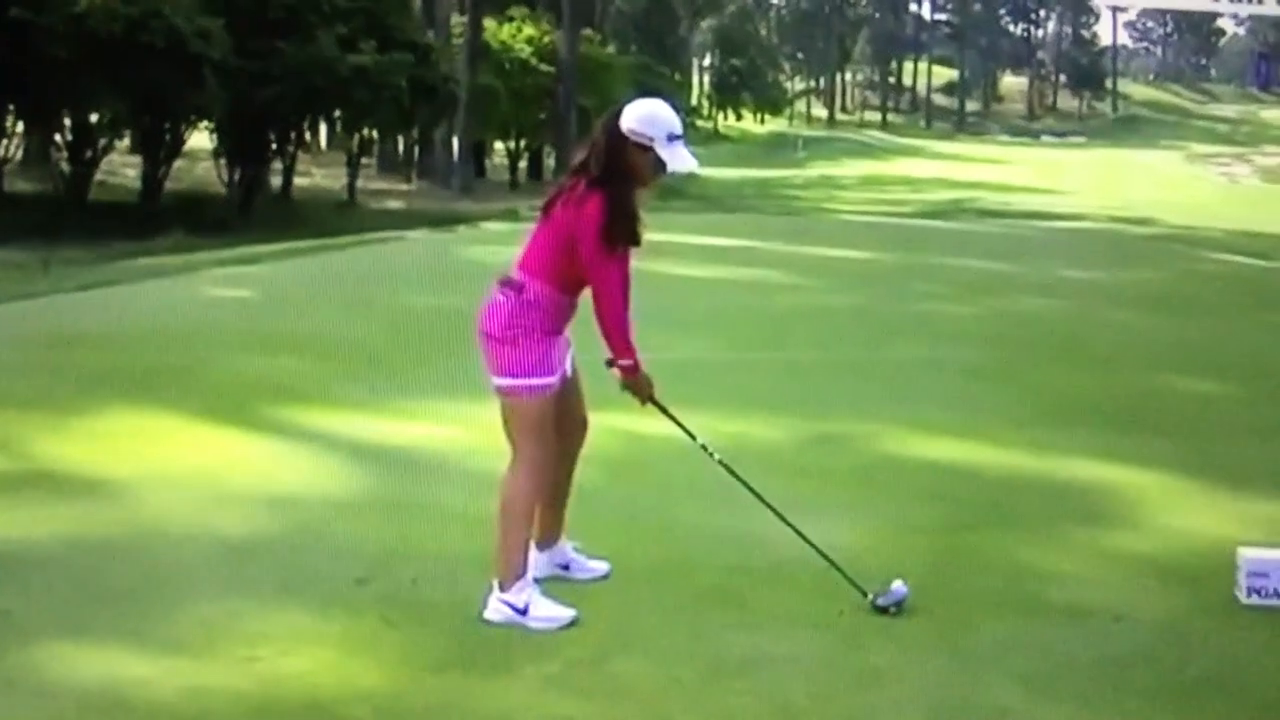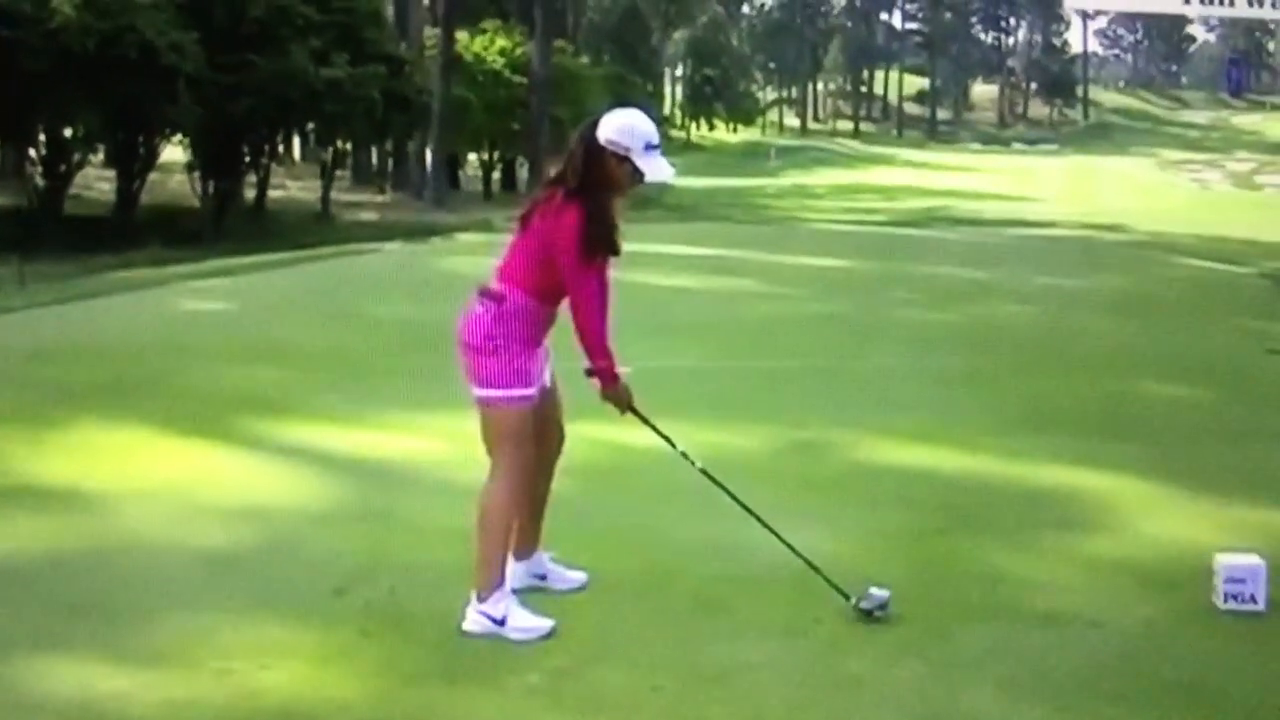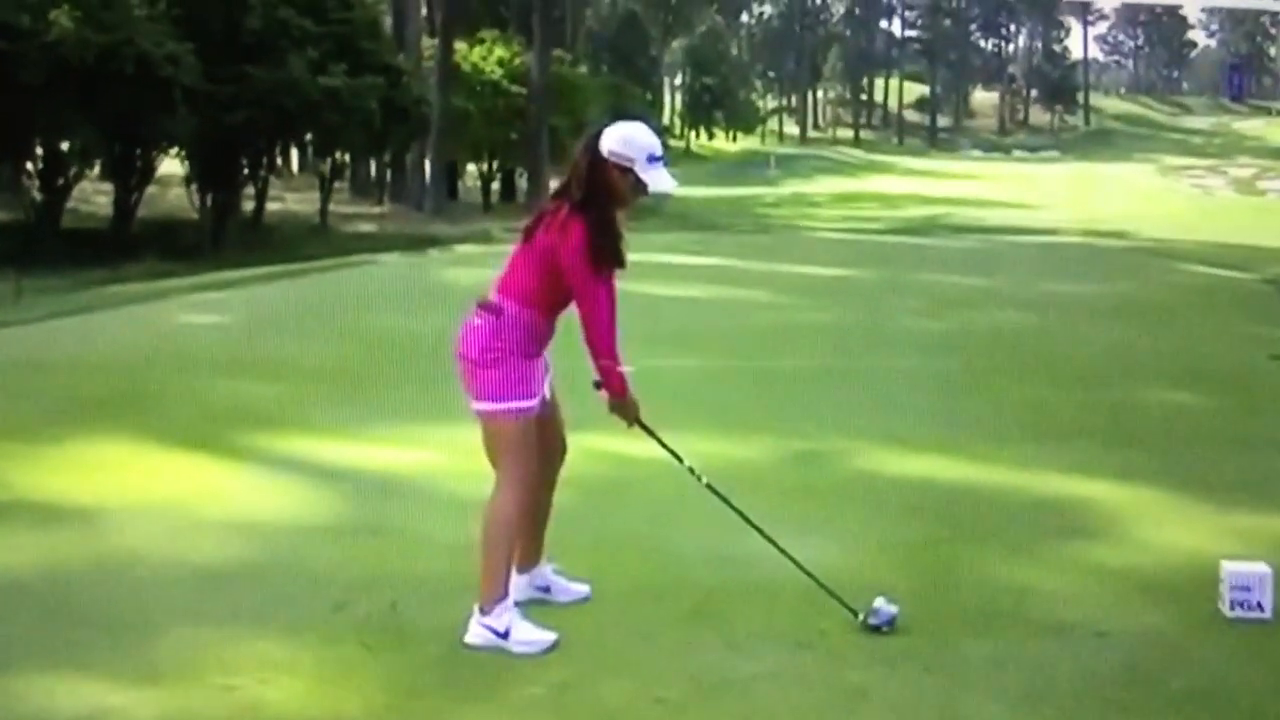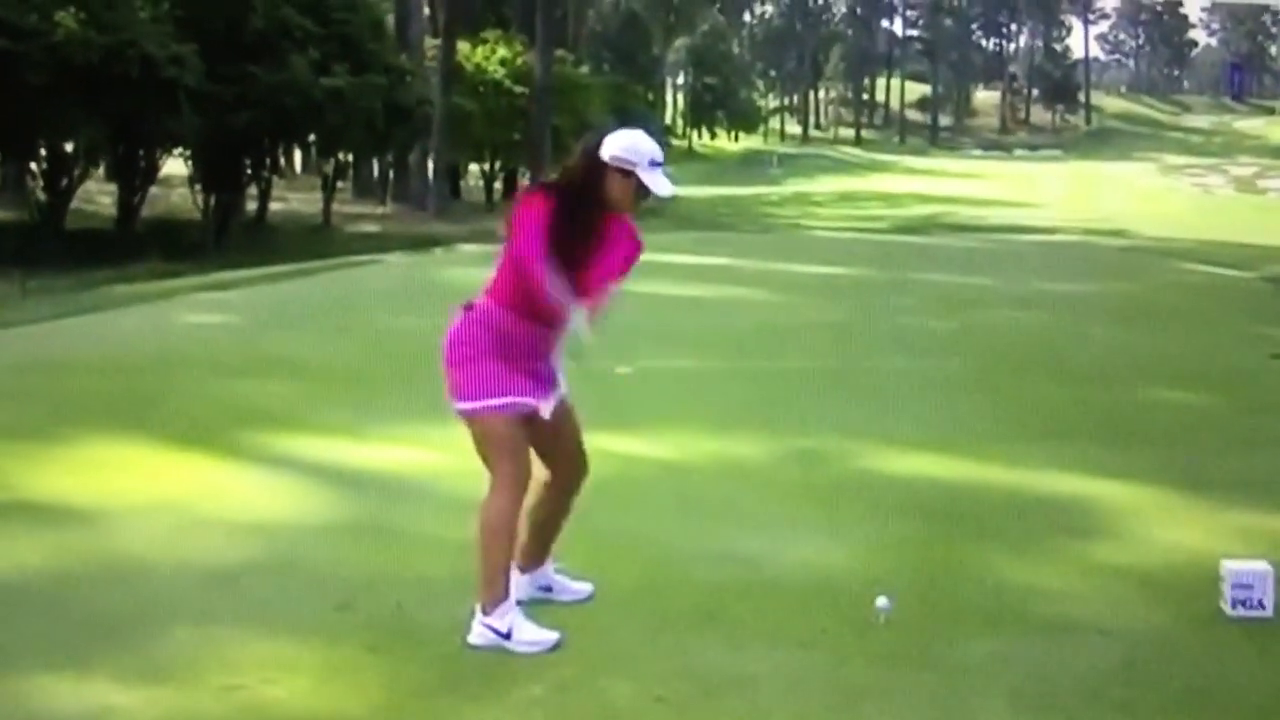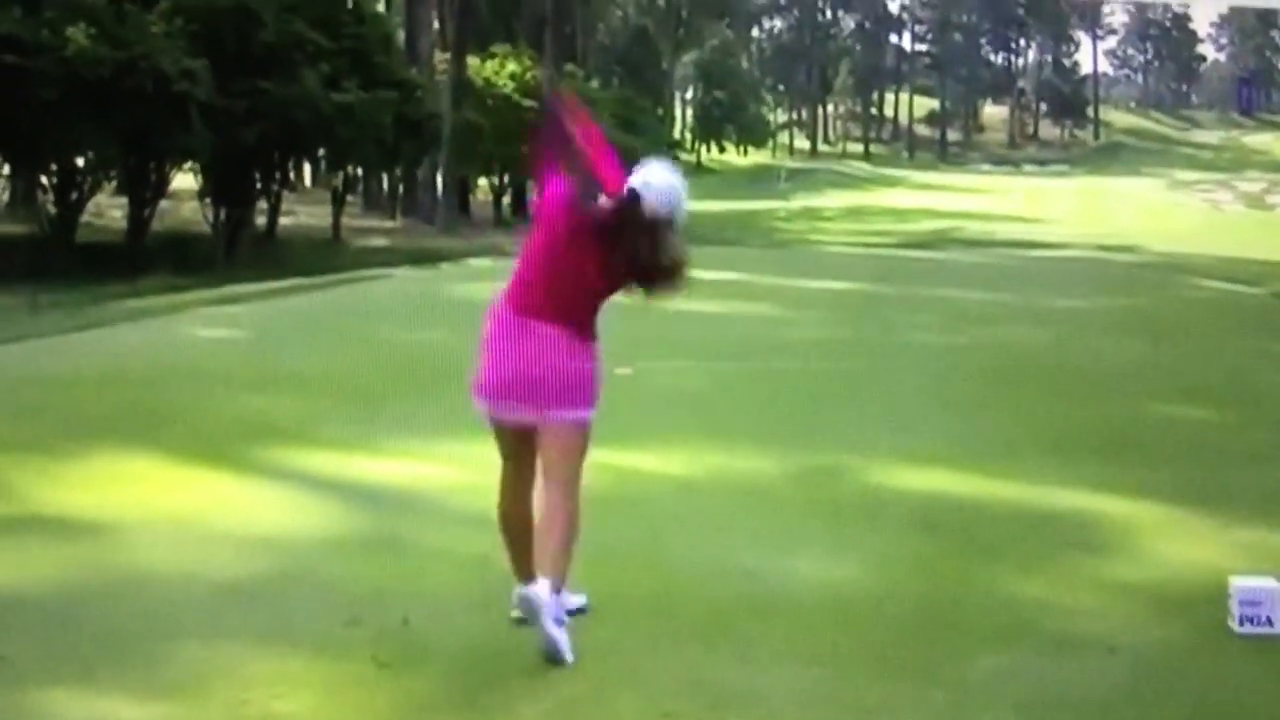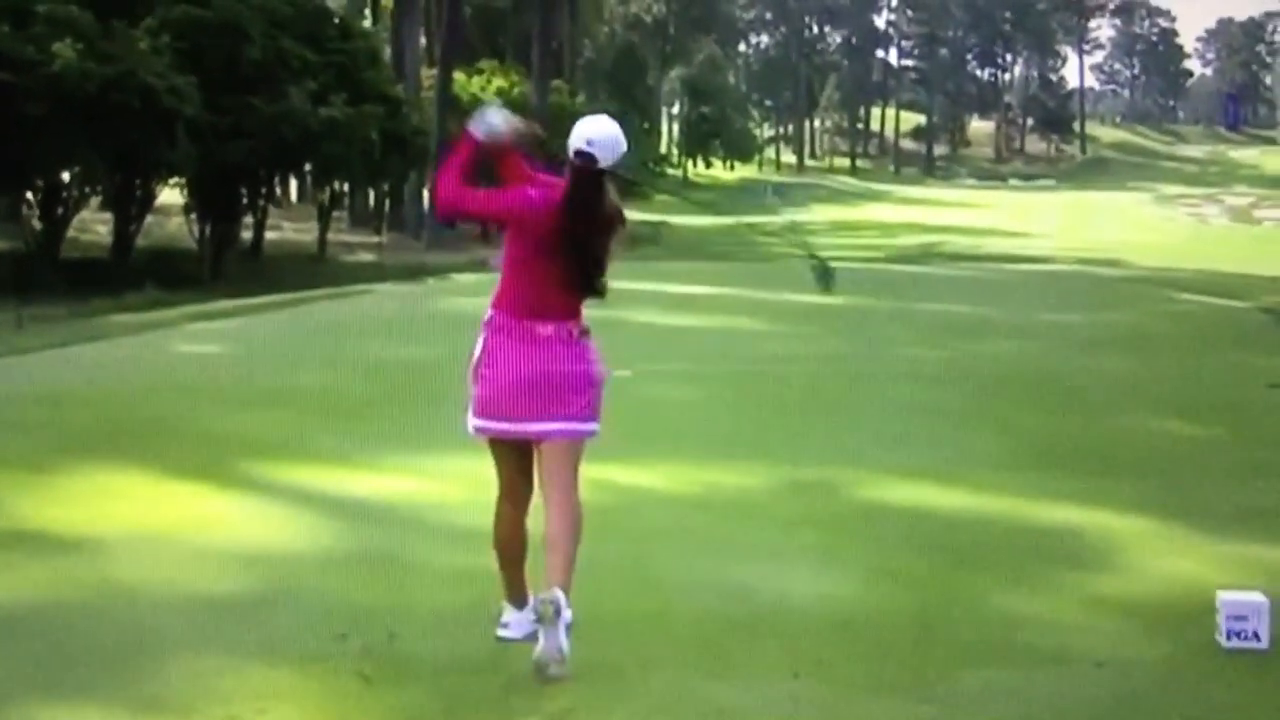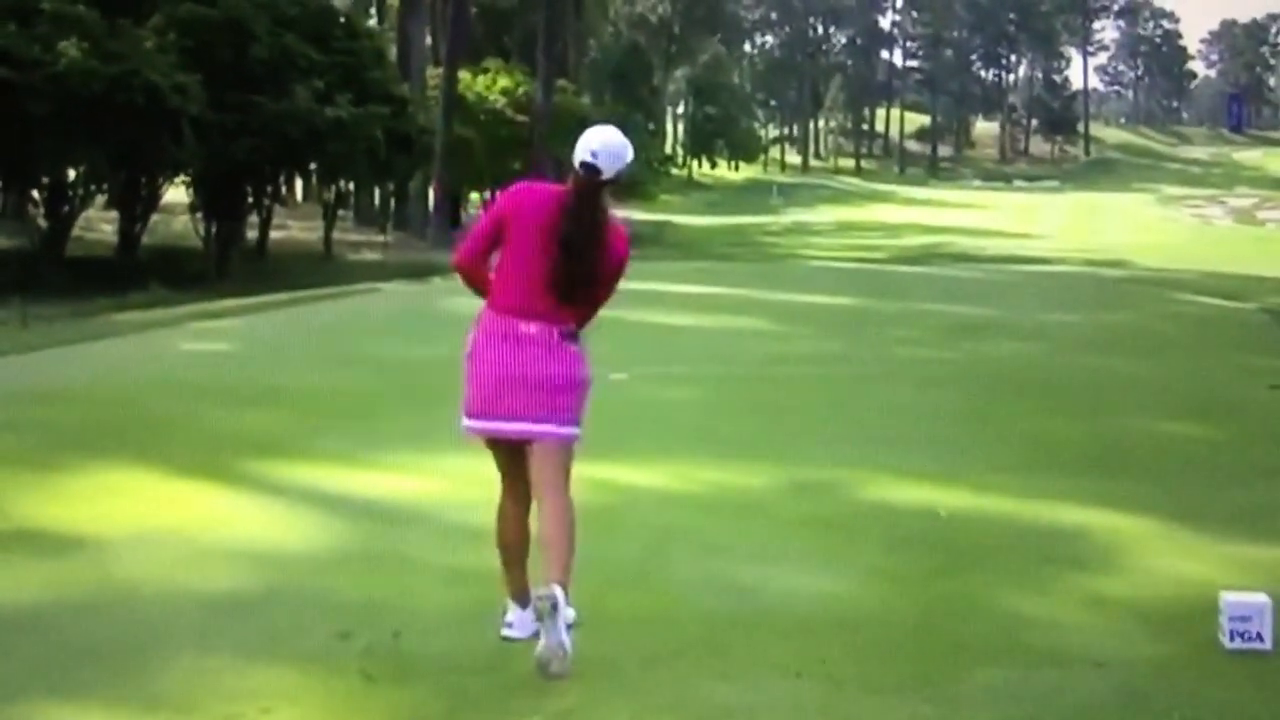
dt=0.7s
person 1, frame 1
left shoulder: (612, 197)
right shoulder: (591, 204)
left elbow: (616, 279)
right elbow: (605, 292)
left wrist: (626, 355)
right wrist: (629, 365)
left hip: (546, 324)
right hip: (520, 324)
left knee: (571, 431)
right knee: (532, 455)
left ankle: (548, 549)
right ankle: (509, 592)
person 1, frame 2
left shoulder: (590, 206)
right shoulder: (568, 213)
left elbow: (594, 288)
right elbow: (583, 301)
left wrist: (603, 366)
right wrist: (608, 375)
left hip: (525, 334)
right hip: (500, 334)
left knee: (549, 443)
right knee: (511, 464)
left ankle: (526, 560)
right ankle: (487, 603)
person 1, frame 3
left shoulder: (594, 218)
right shoulder: (574, 226)
left elbow: (603, 299)
right elbow: (592, 312)
left wrist: (612, 374)
right wrist: (617, 386)
left hip: (523, 345)
right hip: (499, 345)
left knee: (550, 455)
right knee: (516, 476)
left ankle: (529, 572)
right ankle: (491, 616)
person 1, frame 4
left shoulder: (625, 236)
right shoulder: (544, 202)
left elbow: (603, 277)
right elbow: (527, 251)
left wrist: (580, 306)
right wrist: (558, 295)
left hip: (535, 357)
right hip: (483, 346)
left knee: (570, 468)
right knee: (513, 477)
left ankle: (530, 572)
right ankle: (493, 617)
person 1, frame 5
left shoulder: (564, 210)
right shoulder: (633, 257)
left wrist: (567, 113)
left hip: (508, 349)
right hip: (564, 362)
left knee: (516, 477)
right knee: (561, 485)
left ankle: (530, 588)
right ankle: (548, 594)
person 1, frame 6
left shoulder: (536, 203)
right shoulder: (604, 214)
left elbow: (447, 196)
left wrist: (477, 136)
right wrist: (507, 147)
left hip: (507, 351)
right hip: (567, 357)
left knee: (513, 492)
right knee: (560, 489)
left ankle: (517, 608)
right ankle: (555, 599)
person 1, frame 7
left shoulder: (522, 196)
right shoulder: (614, 239)
left elbow: (466, 261)
right elbow: (583, 311)
left hip: (495, 348)
right hip: (555, 359)
left knee: (514, 490)
right knee: (551, 490)
left ankle: (519, 608)
right ankle: (554, 599)
